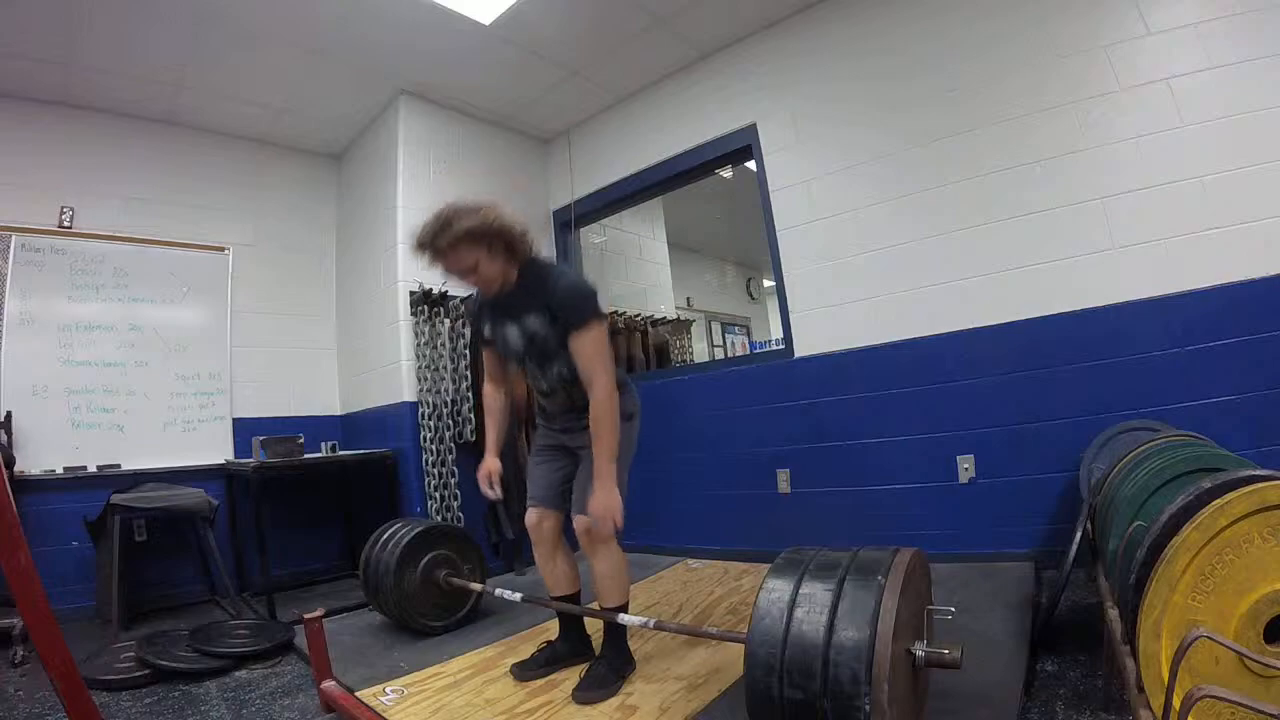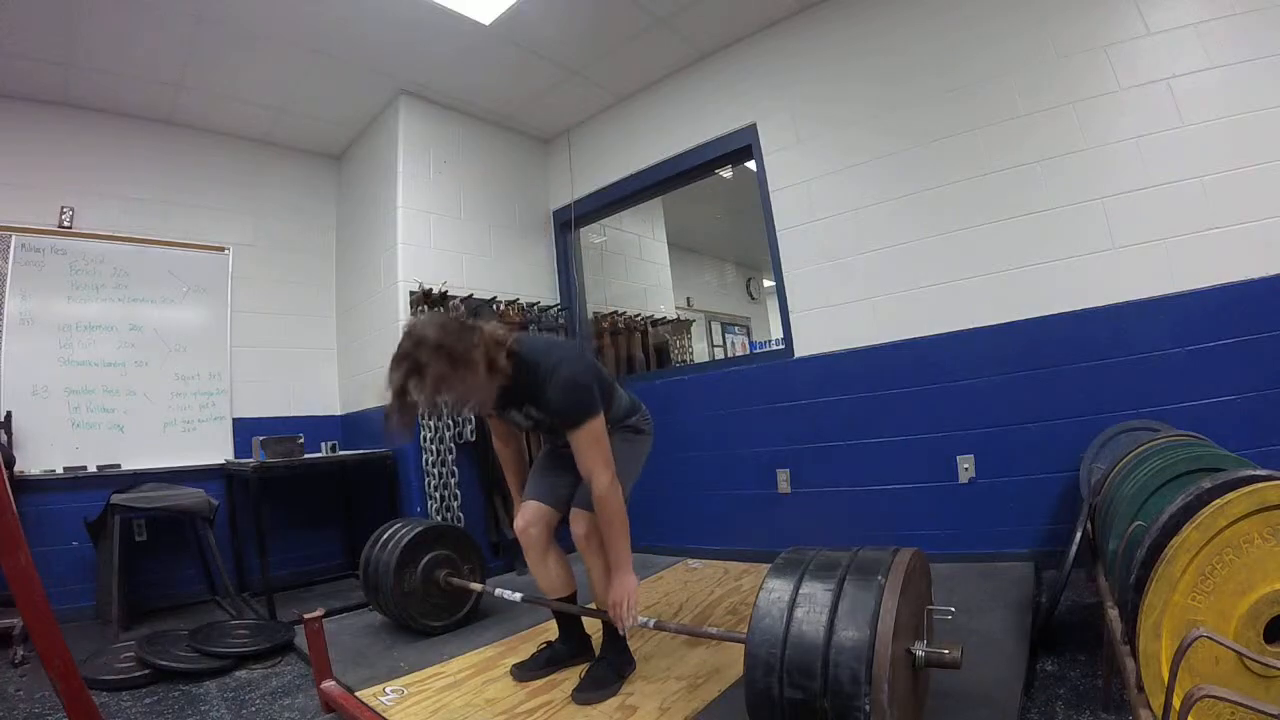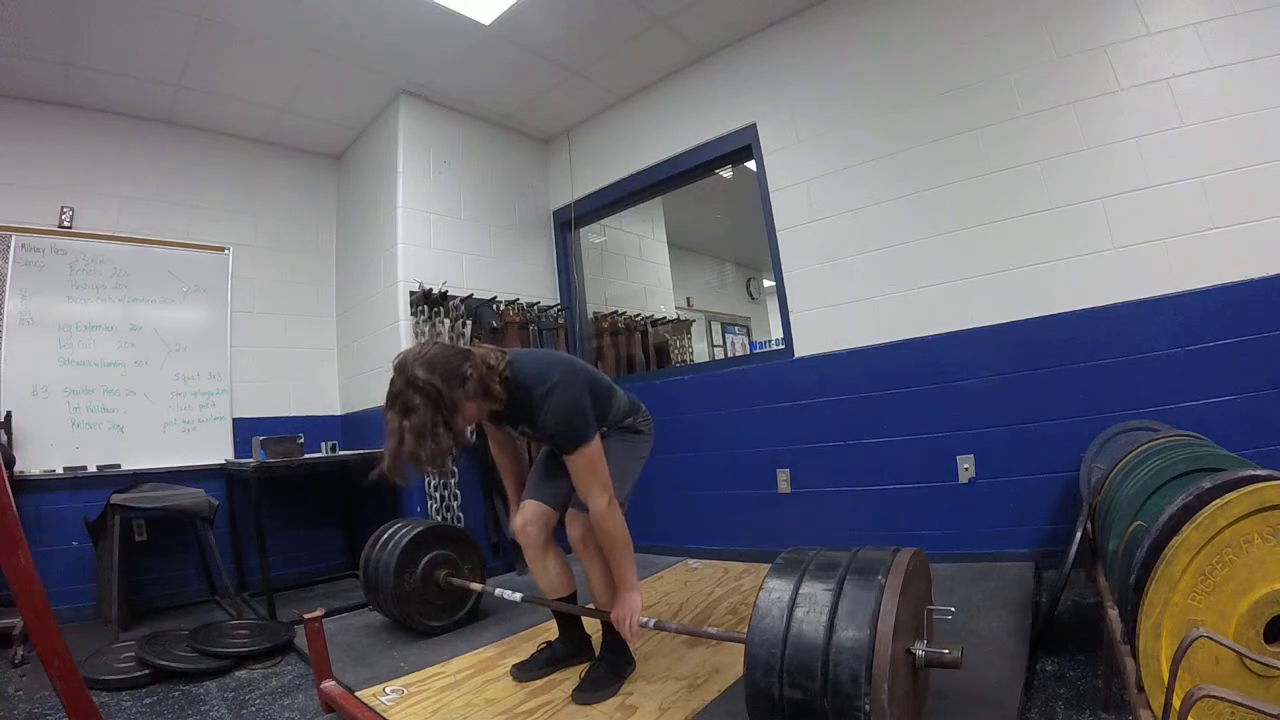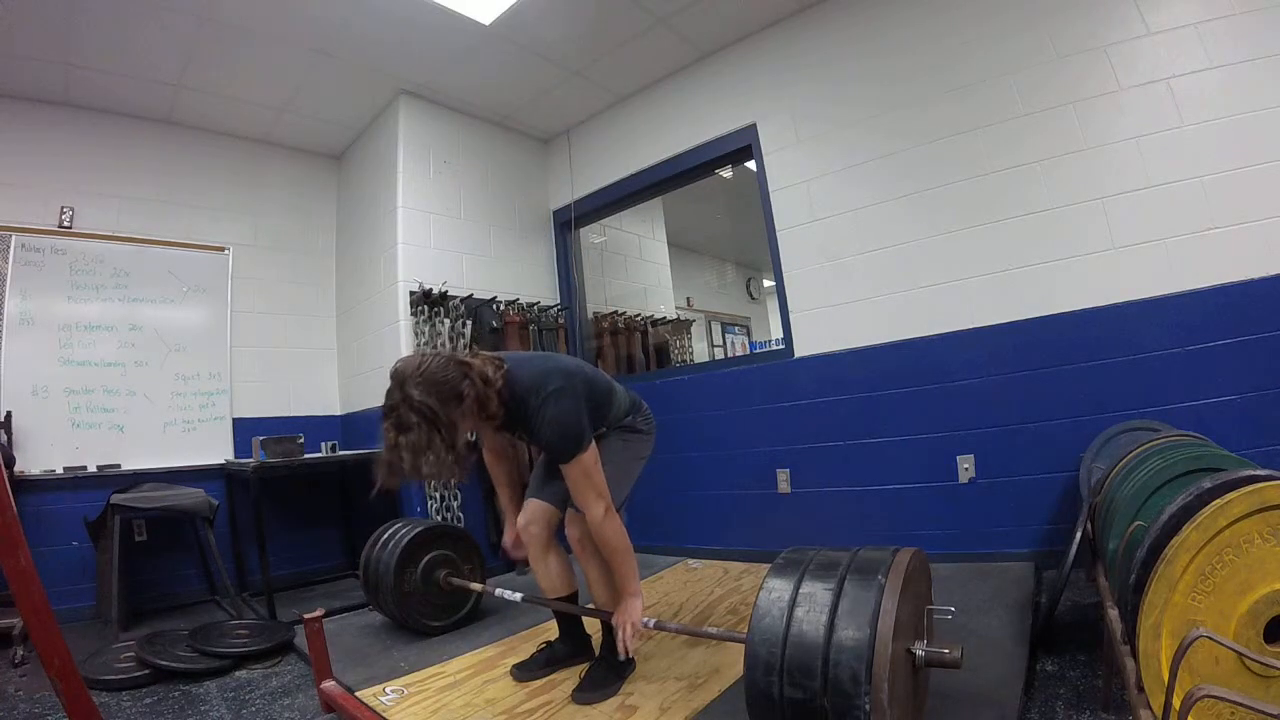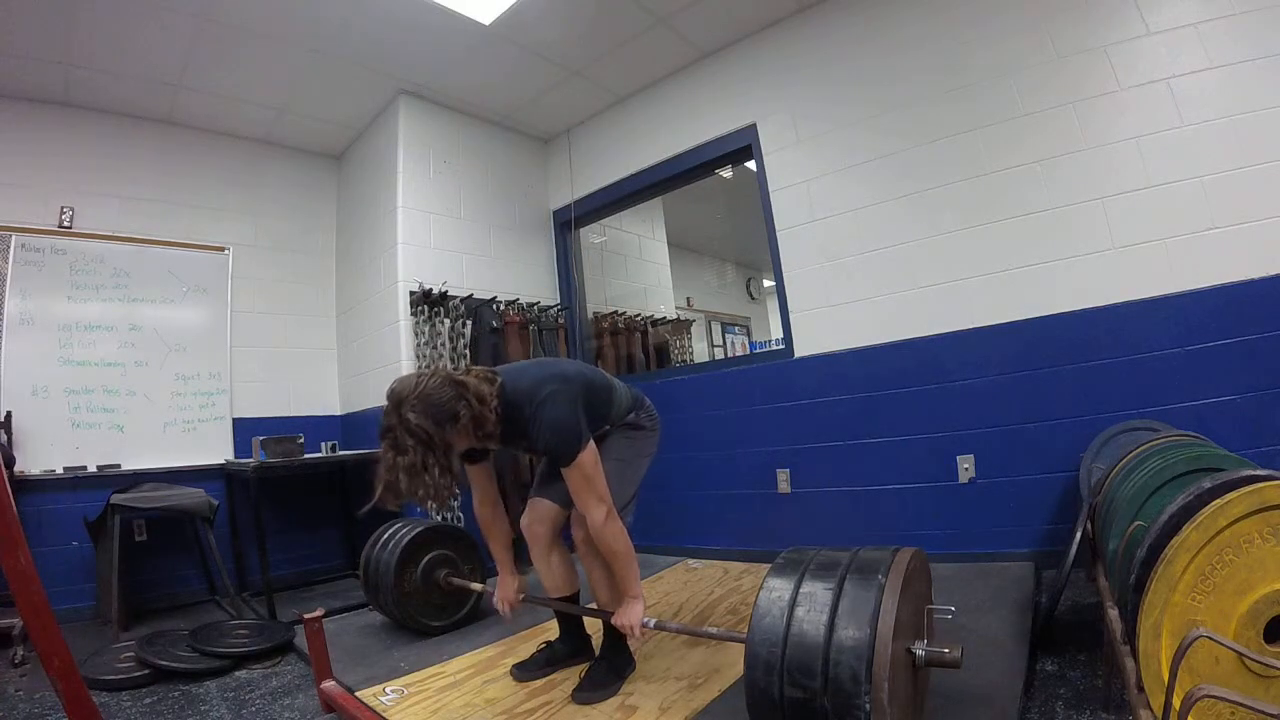
dt=0.3s
person 1, frame 1
left shoulder: (564, 290)
right shoulder: (485, 310)
left elbow: (601, 388)
right elbow: (496, 384)
left wrist: (606, 481)
right wrist: (491, 451)
left hip: (606, 414)
right hip: (553, 419)
left knee: (590, 525)
right knee: (540, 524)
left ankle: (616, 650)
right ankle: (572, 639)
person 1, frame 2
left shoulder: (558, 373)
right shoulder: (487, 377)
left elbow: (602, 480)
right elbow: (507, 440)
left wrist: (623, 573)
right wrist: (521, 503)
left hip: (621, 431)
right hip: (567, 438)
left knee: (585, 528)
right knee: (530, 526)
left ankle: (616, 652)
right ankle: (572, 640)
person 1, frame 3
left shoulder: (552, 395)
right shoulder: (487, 387)
left elbow: (601, 502)
right elbow: (504, 445)
left wrist: (628, 589)
right wrist: (519, 506)
left hip: (621, 430)
right hip: (570, 439)
left knee: (580, 530)
right knee: (529, 526)
left ankle: (616, 652)
right ankle: (572, 639)
person 1, frame 4
left shoulder: (549, 404)
right shoulder: (479, 391)
left elbow: (598, 510)
right elbow: (499, 453)
left wrist: (632, 596)
right wrist: (512, 520)
left hip: (622, 430)
right hip: (575, 434)
left knee: (581, 530)
right knee: (532, 524)
left ankle: (616, 653)
right ankle: (573, 639)
person 1, frame 5
left shoulder: (546, 411)
right shoulder: (470, 411)
left elbow: (599, 512)
right elbow: (486, 502)
left wrist: (633, 598)
right wrist: (506, 574)
left hip: (627, 427)
right hip: (581, 433)
left knee: (585, 531)
right knee: (535, 525)
left ankle: (616, 652)
right ankle: (573, 639)
